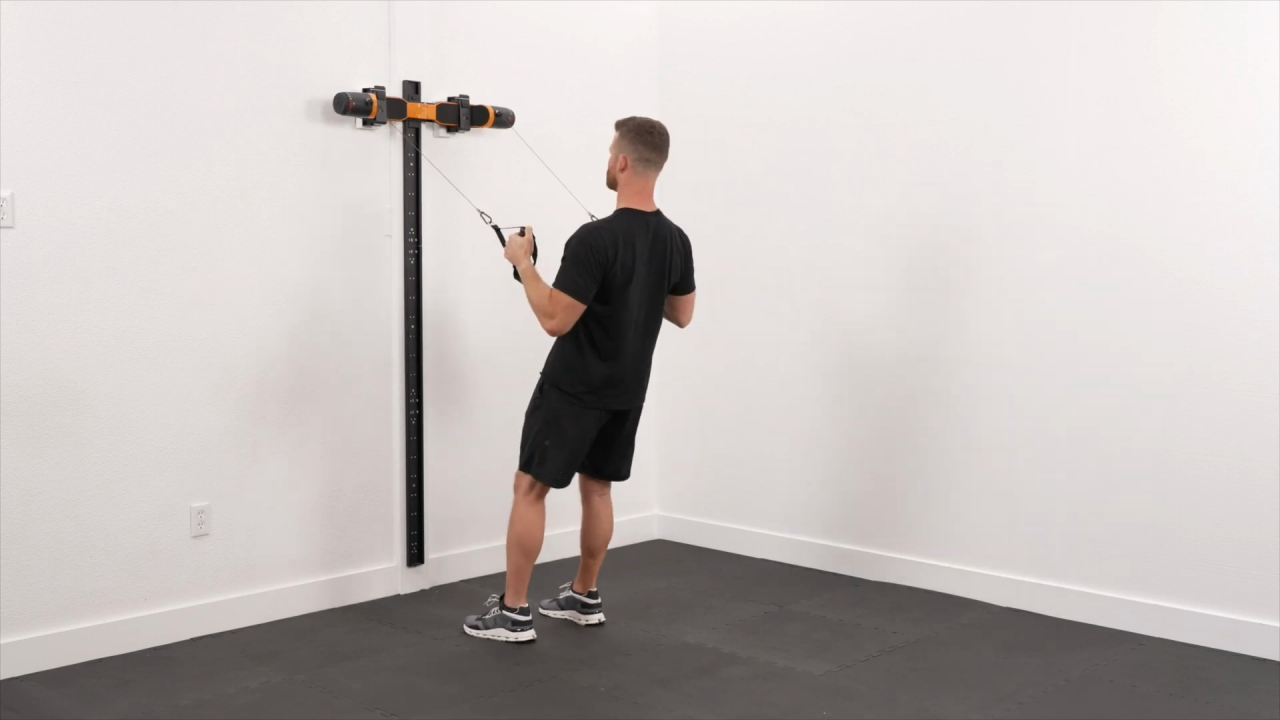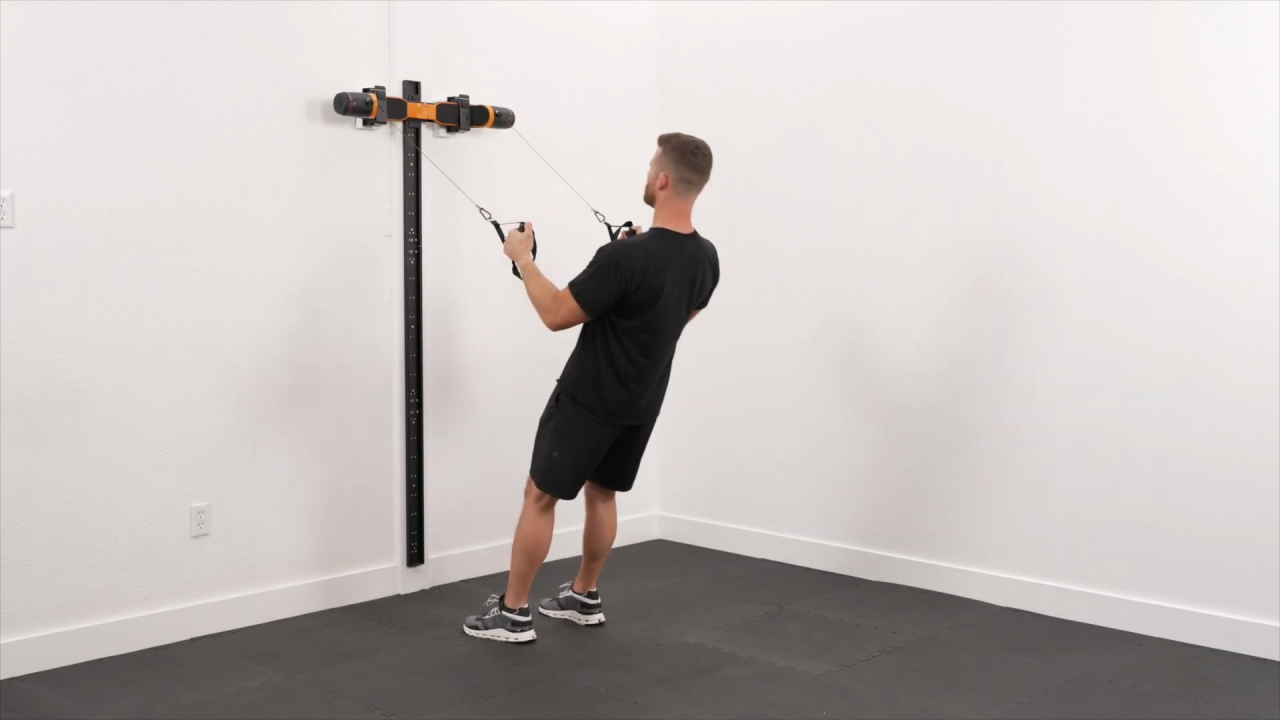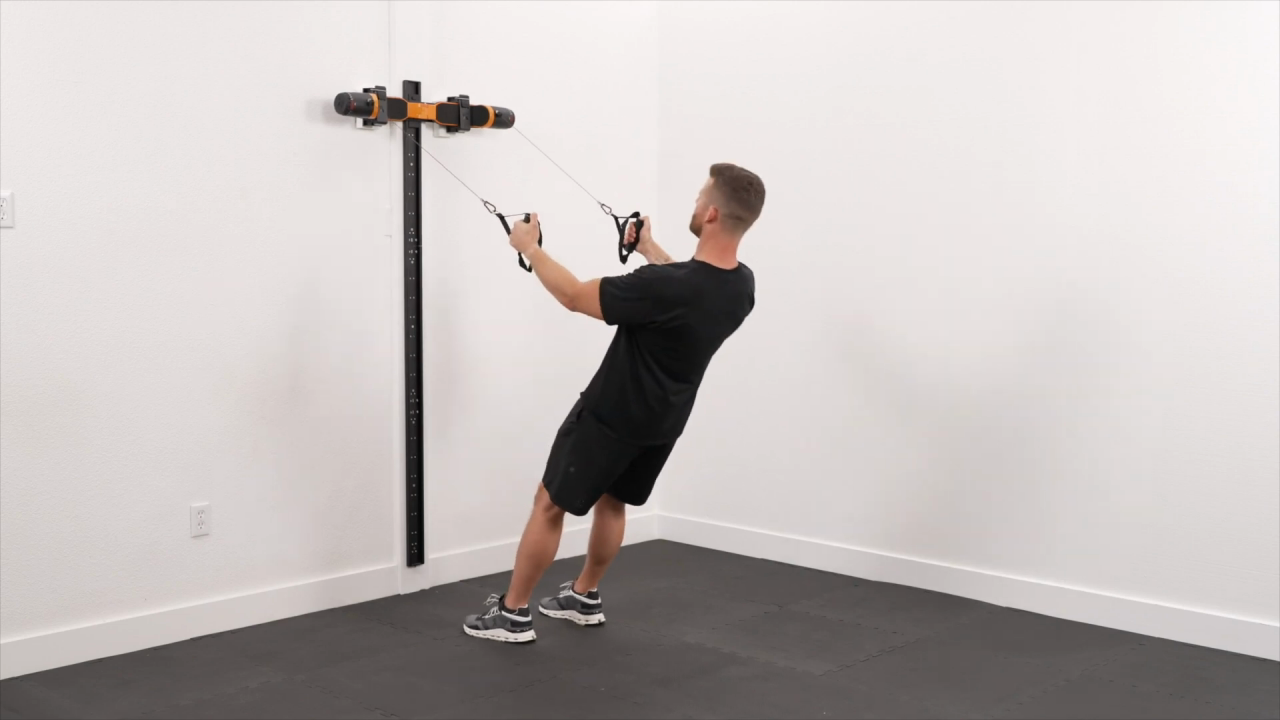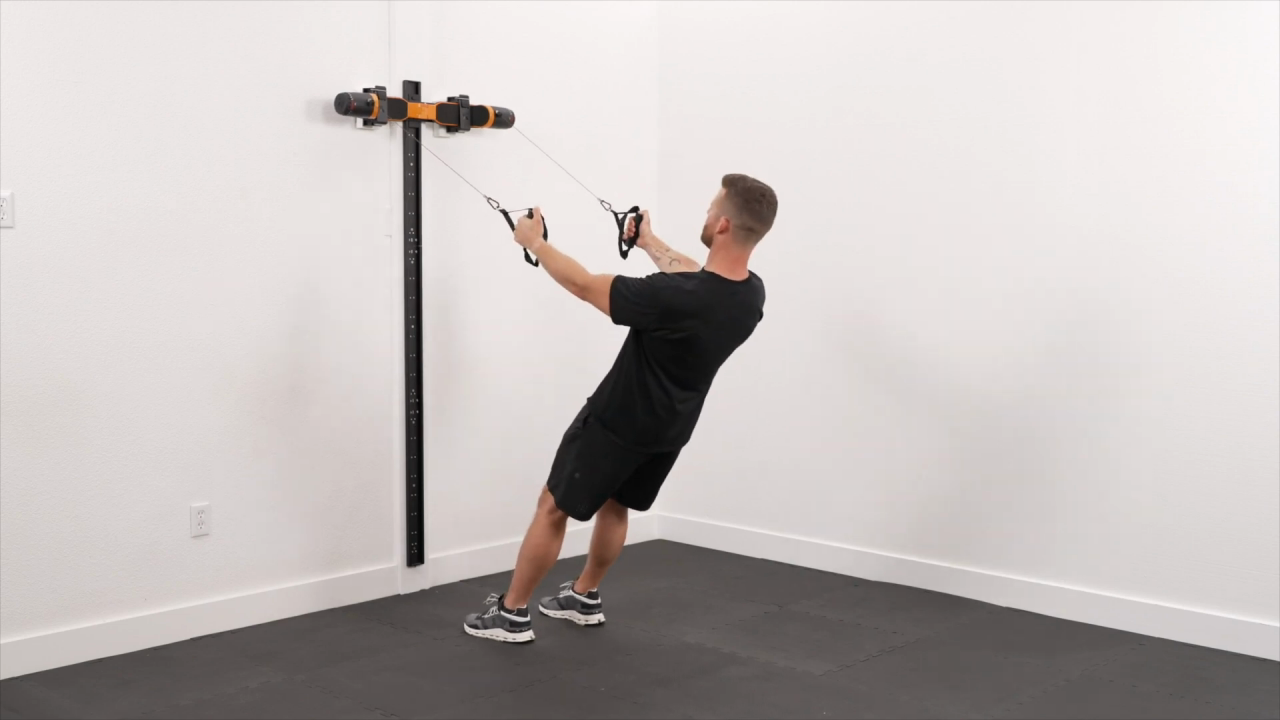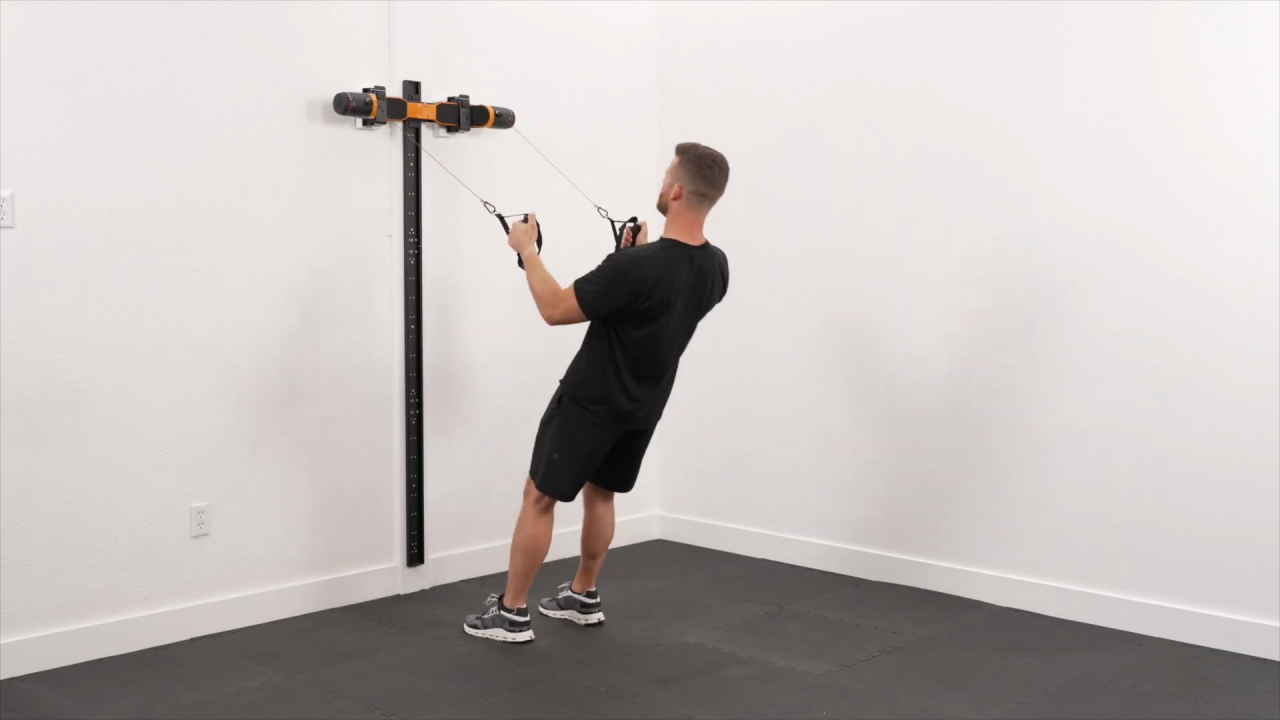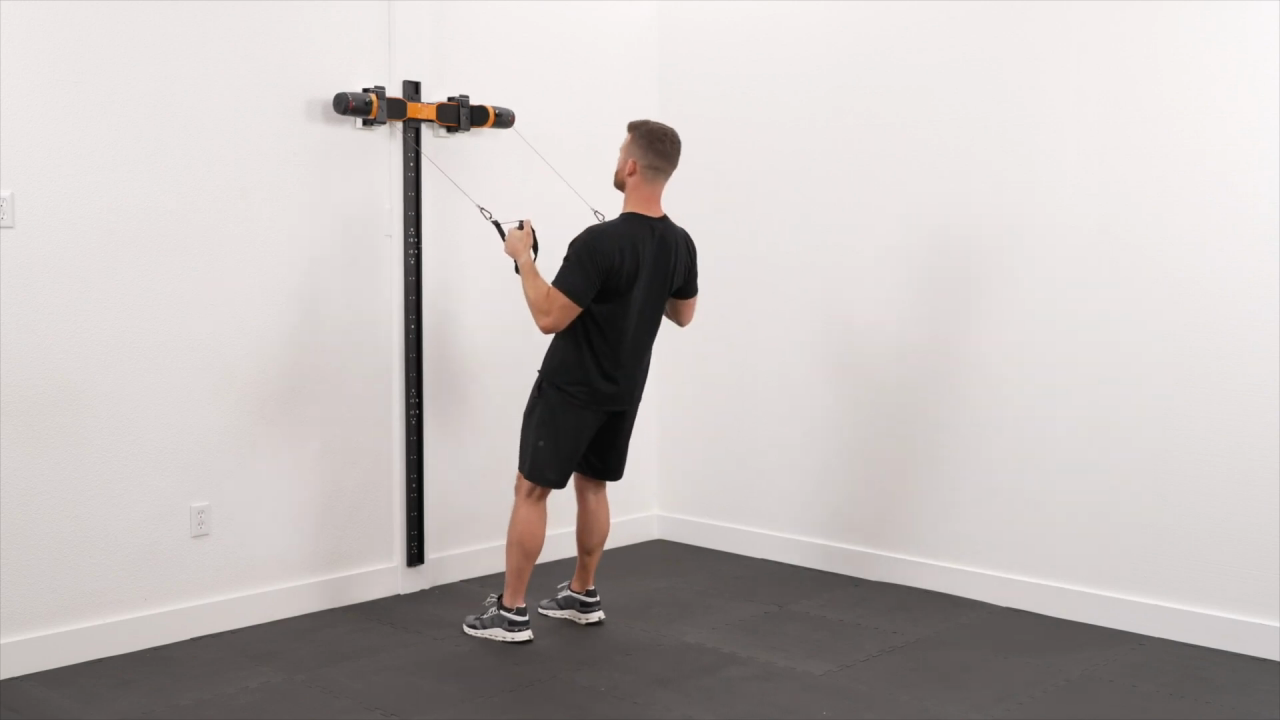
dt=0.5s
person 1, frame 1
left shoulder: (596, 238)
right shoulder: (675, 240)
left elbow: (556, 321)
right elbow: (682, 315)
left wrist: (522, 263)
left hip: (574, 389)
right hip: (626, 390)
left knee: (530, 487)
right knee: (596, 487)
left ankle: (512, 612)
right ankle: (584, 596)
person 1, frame 2
left shoulder: (626, 257)
right shoulder: (706, 258)
left elbow: (555, 314)
left wrist: (522, 257)
left hip: (590, 398)
right hip: (642, 401)
left knee: (540, 495)
right knee: (600, 492)
left ankle: (512, 613)
right ankle: (583, 597)
person 1, frame 3
left shoulder: (662, 286)
right shoulder: (741, 286)
left elbow: (575, 296)
left wrist: (529, 247)
right wrist: (648, 248)
left hip: (613, 415)
right hip: (665, 420)
left knee: (550, 504)
right knee: (611, 500)
left ankle: (512, 612)
right ankle: (583, 596)
person 1, frame 4
left shoulder: (673, 299)
right shoulder: (751, 294)
left elbow: (586, 286)
left wrist: (534, 241)
right wrist: (649, 241)
left hip: (619, 421)
right hip: (671, 427)
left knee: (553, 507)
right knee: (614, 505)
left ankle: (511, 612)
right ankle: (583, 597)
person 1, frame 5
left shoulder: (634, 267)
right shoulder: (716, 267)
left elbow: (555, 309)
left wrist: (527, 251)
left hip: (591, 401)
right hip: (643, 406)
left knee: (539, 497)
right knee: (599, 492)
left ankle: (510, 612)
right ankle: (582, 596)
person 1, frame 6
left shoulder: (599, 242)
right shoulder: (680, 243)
left elbow: (549, 318)
right elbow: (683, 315)
left wrist: (523, 256)
left hip: (571, 387)
right hip: (623, 389)
left knee: (531, 489)
right knee: (592, 485)
left ankle: (510, 612)
right ankle: (581, 595)
